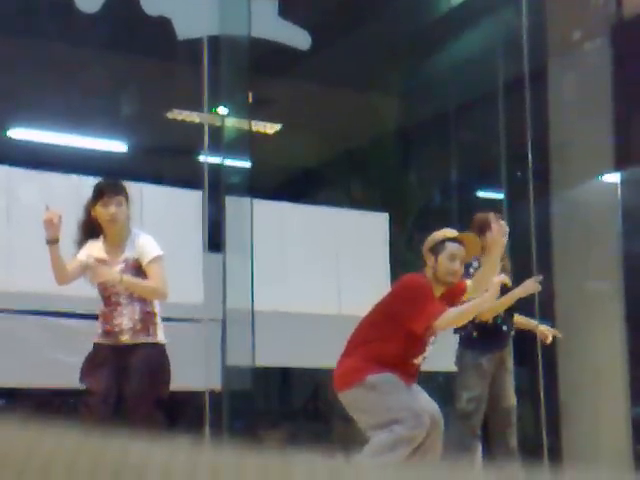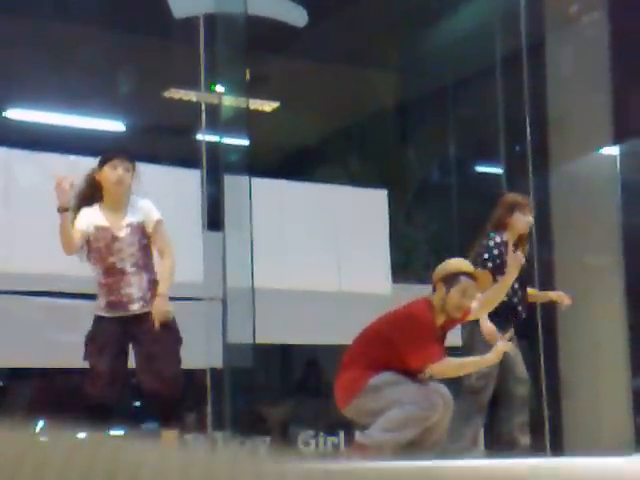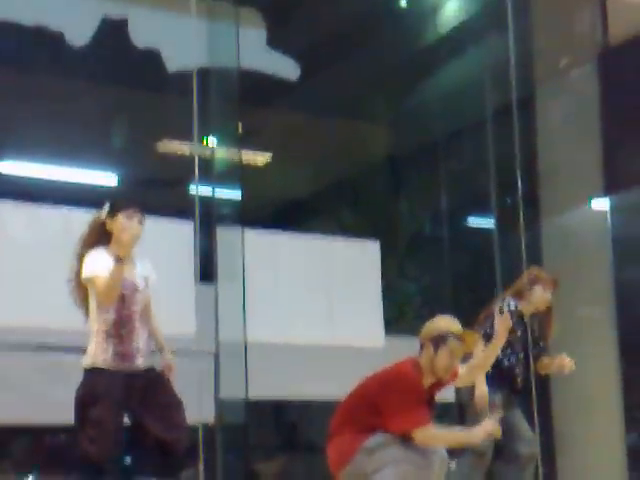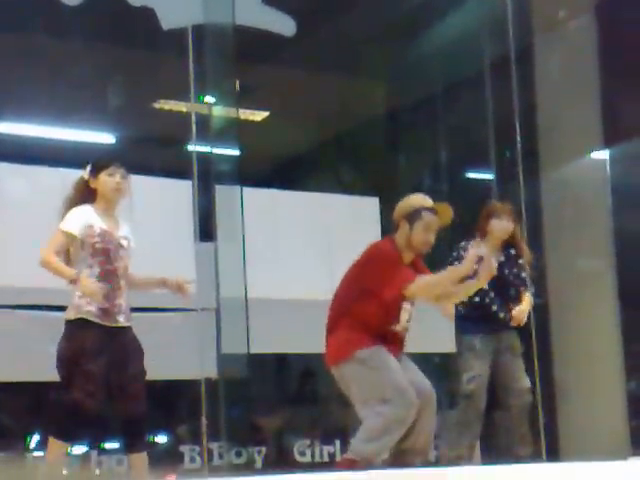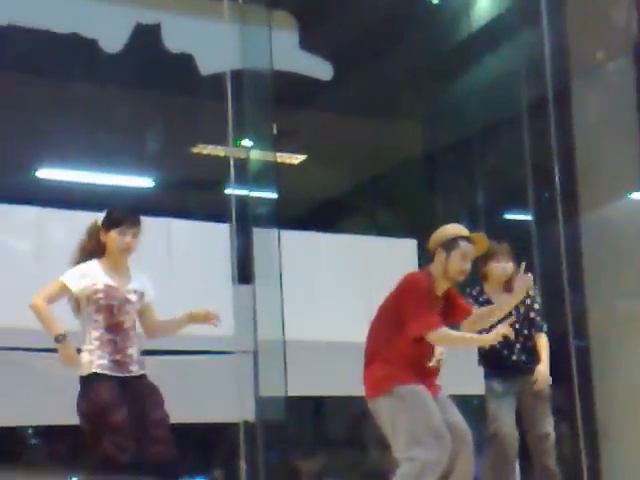
dt=1s
person 1, frame 1
left shoulder: (143, 242)
right shoulder: (92, 247)
left elbow: (161, 291)
right elbow: (63, 278)
left wrist: (118, 277)
right wrist: (53, 239)
left hip: (145, 342)
right hip: (107, 342)
left knee: (143, 412)
right knee: (95, 409)
person 1, frame 2
left shoulder: (144, 208)
right shoulder: (89, 215)
left elbow: (167, 255)
right elbow: (70, 248)
left wrist: (162, 295)
right wrist: (65, 208)
left hip: (148, 310)
right hip: (108, 314)
left knee: (165, 378)
right knee: (100, 387)
person 1, frame 3
left shoulder: (143, 266)
right shoulder: (96, 259)
right elbow: (106, 298)
left wrist: (164, 350)
right wrist: (120, 256)
left hip: (141, 367)
right hip: (105, 367)
left knee: (172, 434)
right knee: (100, 446)
person 1, frame 4
left shoulder: (124, 228)
right shoulder: (81, 215)
right elbow: (47, 257)
left wrist: (163, 282)
right wrist: (78, 278)
left hip: (120, 325)
right hip: (86, 322)
left knee: (133, 405)
right knee: (79, 401)
person 1, frame 5
left shoulder: (140, 281)
right shoulder: (88, 272)
left elbow: (152, 330)
right elbow: (39, 302)
left wrist: (190, 318)
right wrist: (62, 340)
left hip: (135, 376)
right hip: (100, 375)
left knee: (161, 450)
right knee: (117, 454)
person 2, frame 1
left shoulder: (501, 269)
right shoulder: (473, 269)
right elbow: (482, 313)
left wrist: (535, 326)
right wrist: (519, 292)
left hip: (502, 350)
right hip: (476, 352)
left knee: (505, 413)
right knee: (470, 416)
person 2, frame 2
left shoulder: (516, 249)
right shoulder: (492, 243)
left wrist: (549, 295)
right wrist: (484, 321)
left hip: (505, 330)
right hip: (486, 329)
left knee: (518, 387)
right knee: (478, 391)
left ankle: (513, 449)
right ankle: (463, 452)
person 2, frame 3
left shoulder: (534, 324)
right shoulder: (506, 308)
left elbow: (539, 364)
left wrist: (558, 363)
right wrist: (479, 384)
left hip: (509, 394)
right hip: (487, 388)
left knee: (526, 448)
right knee: (481, 448)
person 2, frame 4
left shoulder: (515, 256)
right shoulder: (466, 249)
left elbow: (526, 291)
left wrist: (524, 307)
left hip: (506, 334)
right hip: (474, 333)
left knee: (520, 394)
right knee: (473, 394)
left ankle: (521, 457)
right ankle: (455, 459)
person 2, frame 5
left shoulder: (525, 293)
right shoulder: (474, 298)
left elbow: (539, 331)
left wrist: (544, 363)
left hip: (530, 374)
right hip: (497, 379)
left knee: (543, 436)
right knee: (504, 435)
person 3, frame 1
left shoulder: (442, 289)
right shoulder: (413, 286)
left elbow: (476, 287)
right elbow: (443, 322)
left wrist: (496, 248)
right wrist: (489, 297)
left hip: (393, 375)
right hip: (362, 373)
left knee: (431, 420)
right knee: (412, 421)
person 3, frame 2
left shoulder: (443, 311)
right shoulder: (417, 316)
left elbow: (482, 307)
right elbow: (438, 367)
left wrist: (511, 273)
right wrist: (489, 358)
left hip: (384, 383)
right hip: (358, 386)
left knee: (441, 401)
right knee: (429, 401)
right ankle: (363, 451)
person 3, frame 3
left shoulder: (431, 372)
right shoulder: (404, 377)
left elbow: (470, 373)
right elbow: (421, 434)
left wrist: (499, 339)
right wrist: (473, 435)
left hip: (377, 444)
right hip: (351, 449)
left knee: (437, 459)
right knee: (425, 460)
person 3, frame 4
left shoulder: (412, 262)
right shoulder: (381, 253)
left elbow: (440, 296)
right elbow: (416, 290)
left wrist: (478, 281)
right wrist: (462, 268)
left hip: (384, 346)
right hip: (352, 345)
left knee: (424, 396)
right knee: (399, 401)
left ankle: (406, 469)
right ankle: (352, 466)
person 3, frame 5
left shoulder: (446, 293)
right shoulder: (415, 284)
left elbow: (474, 318)
right elbow: (435, 335)
left wrist: (514, 296)
right wrist: (486, 339)
left hip: (422, 381)
right hip: (392, 380)
left knee: (459, 439)
right knee: (429, 449)
